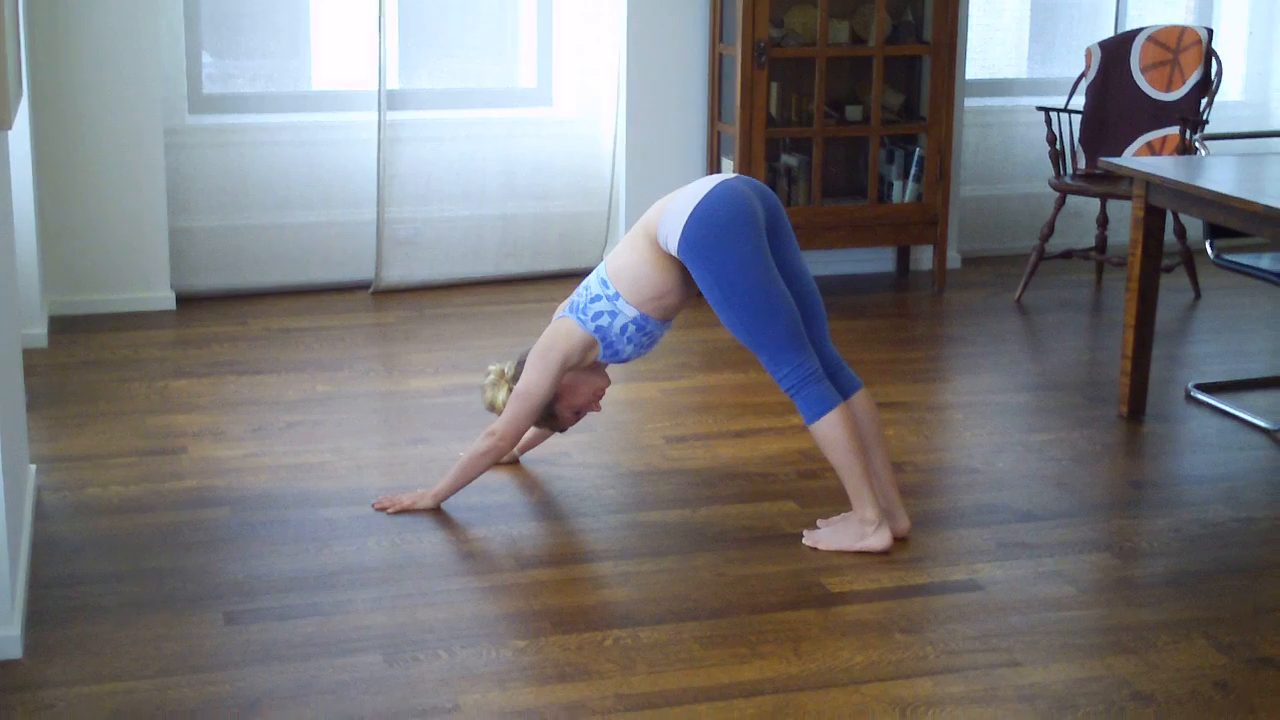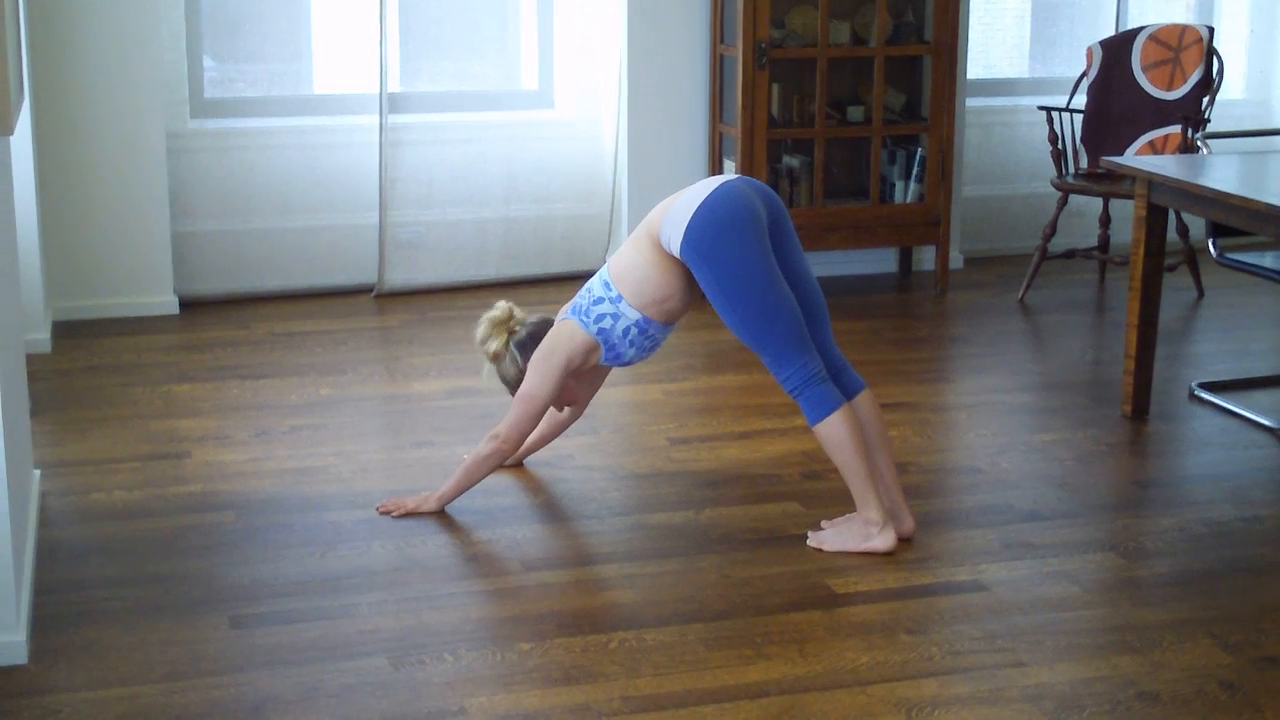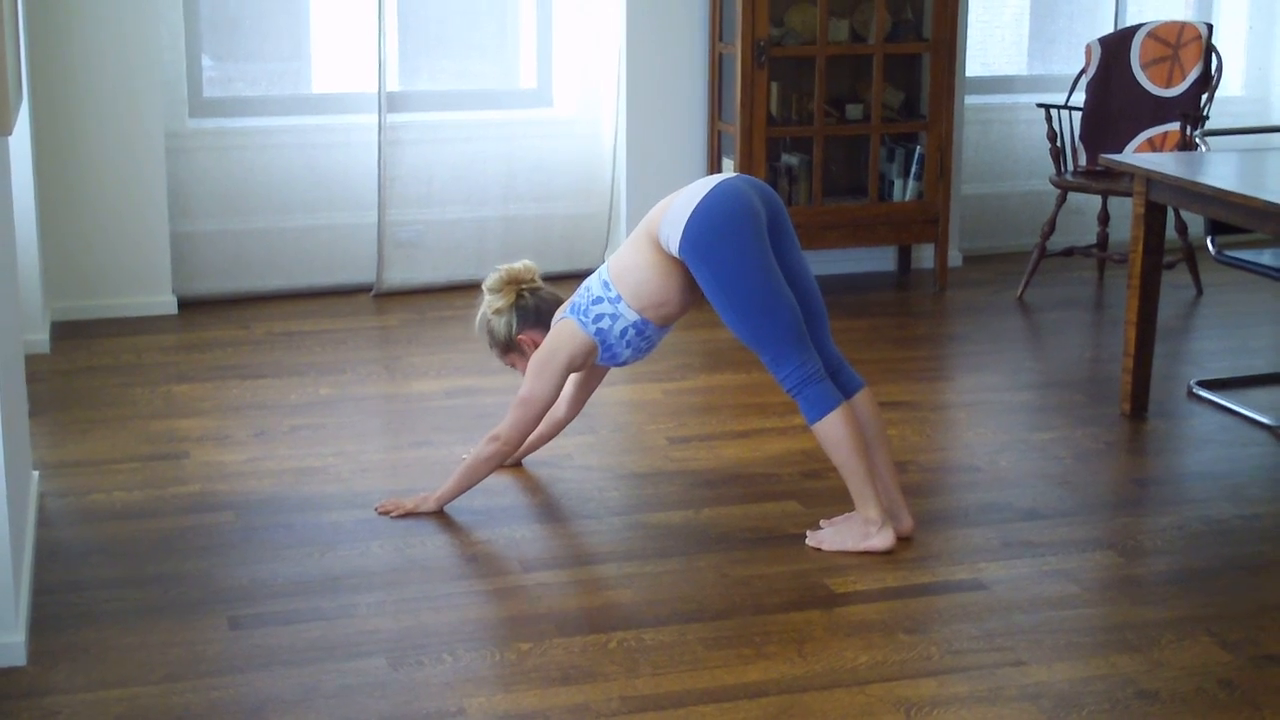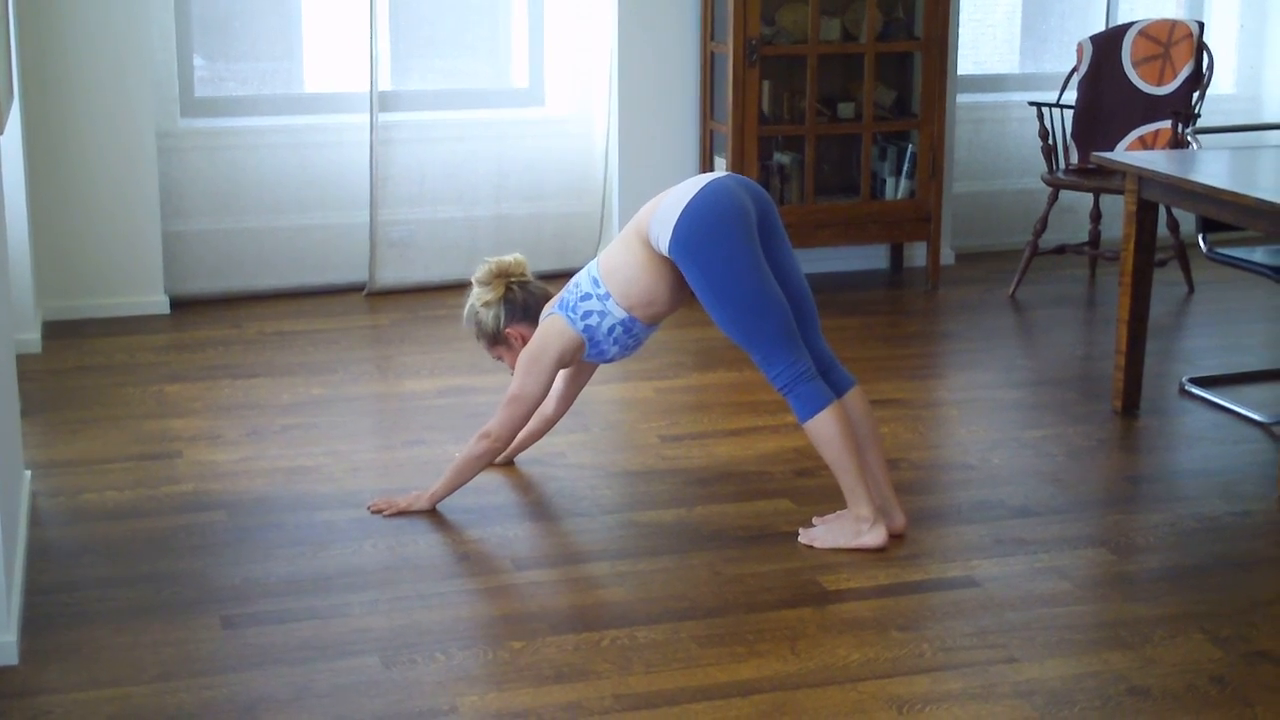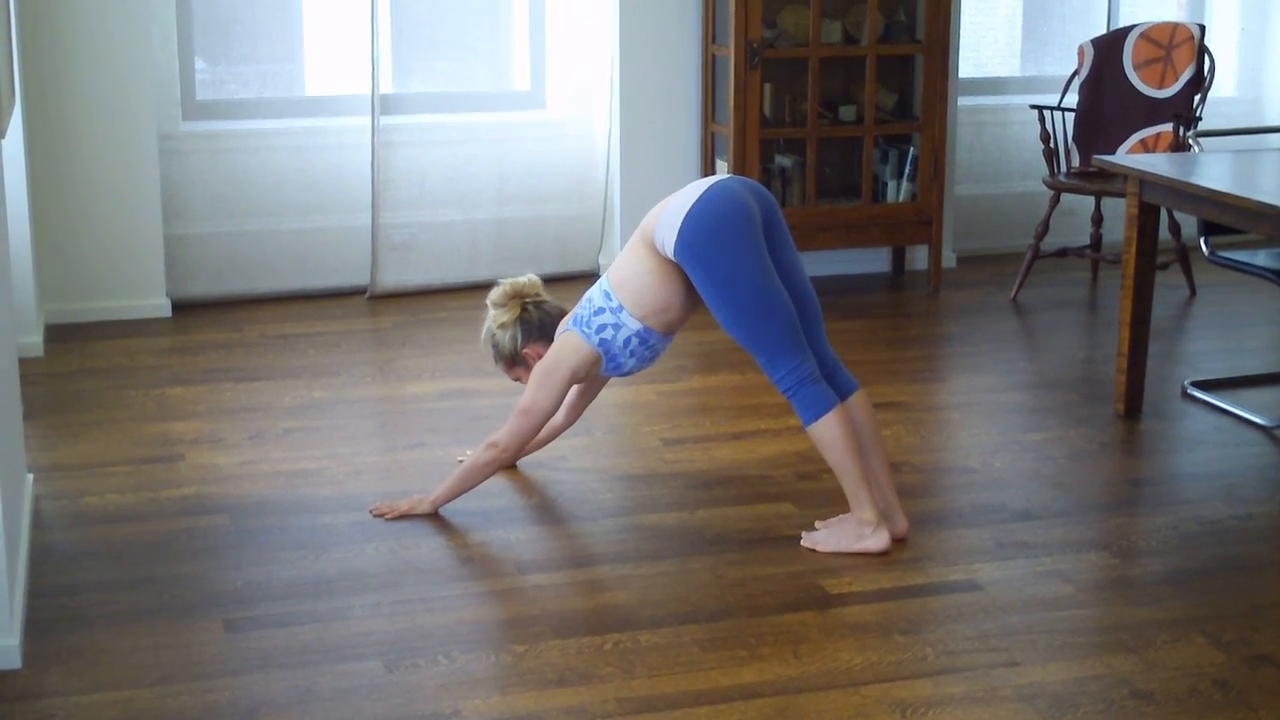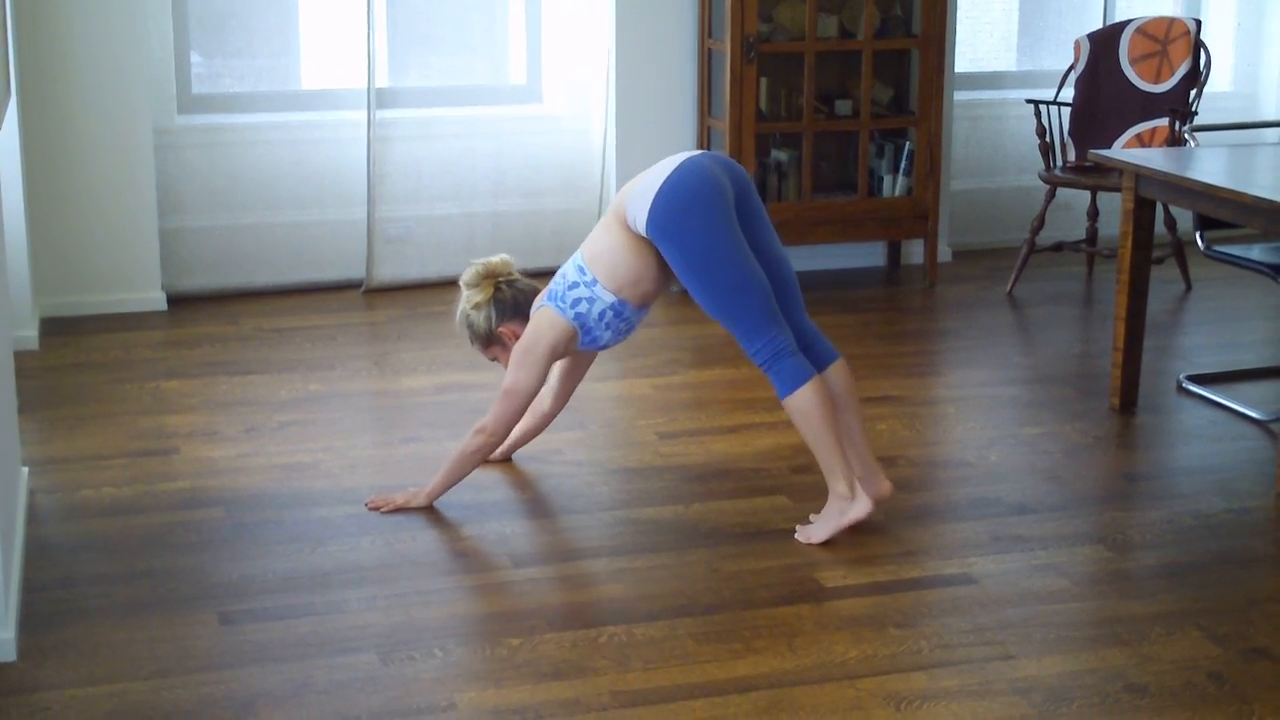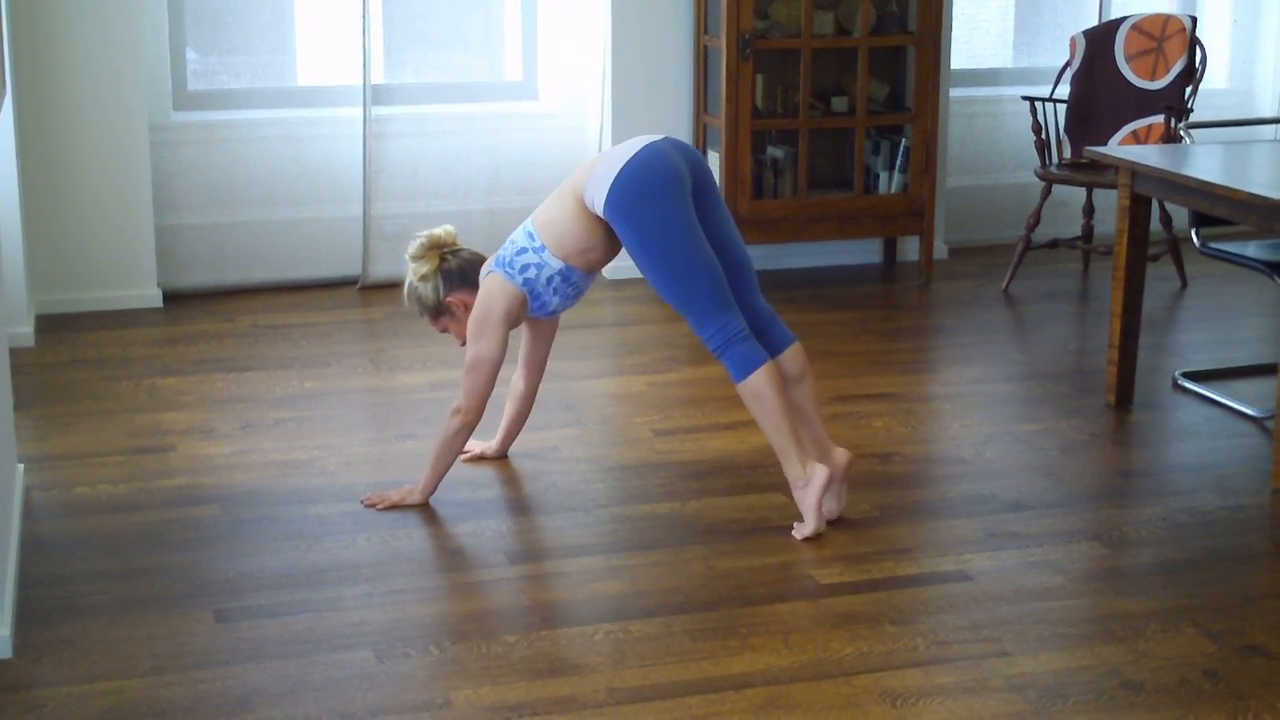
dt=0.5s
person 1, frame 1
left shoulder: (560, 346)
right shoulder: (585, 335)
left elbow: (499, 434)
left wrist: (431, 496)
right wrist: (518, 451)
left hip: (709, 225)
right hip: (734, 200)
left knee: (800, 374)
right knee: (821, 360)
left ankle: (870, 522)
right ankle: (890, 507)
person 1, frame 2
left shoulder: (560, 346)
right shoulder: (592, 335)
left elbow: (503, 438)
right elbow: (570, 407)
left wrist: (436, 498)
right wrist: (521, 454)
left hip: (712, 226)
right hip: (738, 201)
left knee: (803, 375)
right knee: (825, 362)
left ankle: (874, 524)
right ankle: (894, 510)
person 1, frame 3
left shoulder: (562, 341)
right shoulder: (588, 328)
left elbow: (503, 437)
right elbow: (567, 406)
left wrist: (435, 498)
right wrist: (519, 453)
left hip: (712, 225)
right hip: (737, 199)
left knee: (802, 374)
right knee: (823, 361)
left ankle: (874, 521)
right ankle: (892, 508)
person 1, frame 4
left shoulder: (549, 338)
right shoulder: (577, 324)
left elbow: (493, 434)
right elbow: (555, 403)
left wrist: (428, 496)
right wrist: (509, 453)
left hip: (702, 224)
right hip: (728, 198)
left knee: (792, 372)
right knee: (813, 358)
left ankle: (865, 518)
right ankle: (885, 506)
person 1, frame 5
left shoulder: (566, 352)
right shoulder: (590, 336)
left elbow: (501, 444)
right elbow: (569, 411)
left wrist: (430, 501)
right wrist: (515, 454)
left hip: (706, 227)
right hip: (734, 200)
left knee: (797, 376)
right knee: (818, 363)
left ankle: (868, 523)
right ankle: (888, 509)
person 1, frame 6
left shoulder: (541, 330)
right shoulder: (572, 316)
left elbow: (489, 430)
right elbow: (554, 394)
left wrist: (427, 493)
right wrist: (509, 448)
left hip: (679, 200)
right hip: (706, 175)
left knee: (773, 348)
right knee: (797, 332)
left ankle: (846, 492)
right ankle: (866, 476)
person 1, frame 7
left shoulder: (493, 299)
right shoulder: (526, 287)
left elbow: (464, 411)
right elbow: (528, 376)
left wrist: (422, 490)
right wrist: (500, 444)
left hip: (636, 185)
right hip: (665, 159)
left knee: (724, 332)
right knee: (752, 314)
left ankle: (804, 472)
right ankle: (823, 451)
